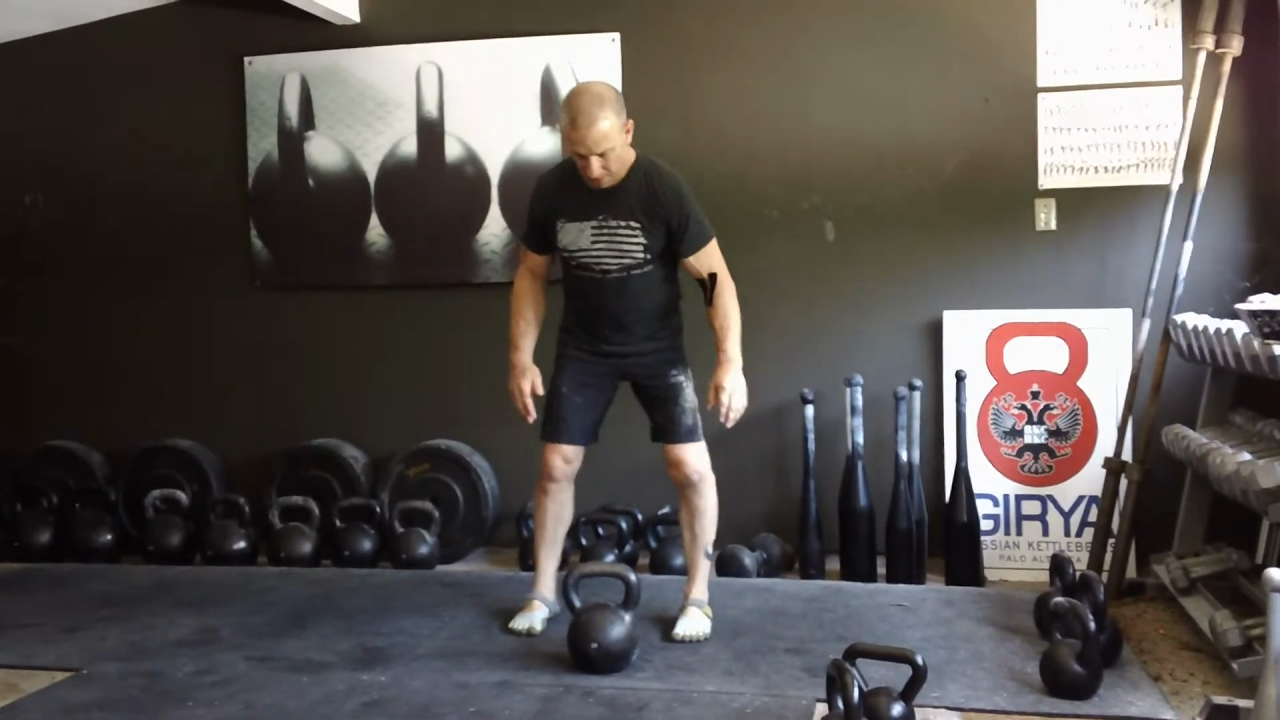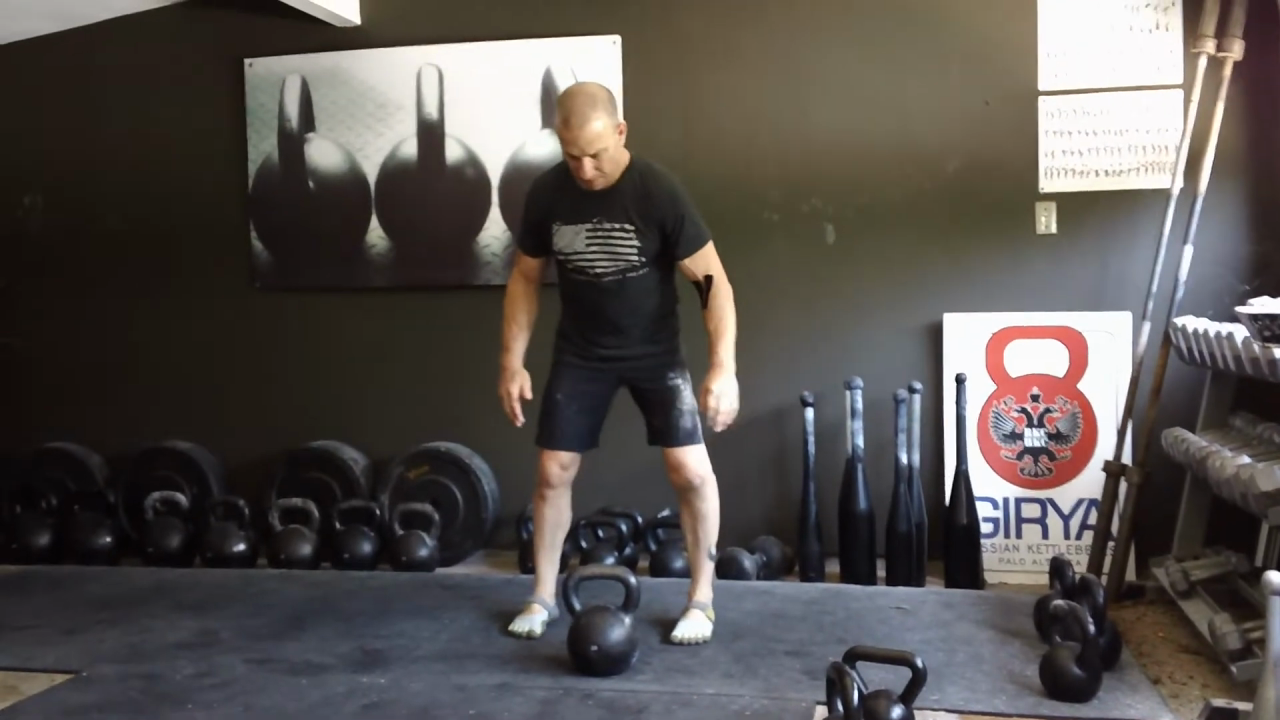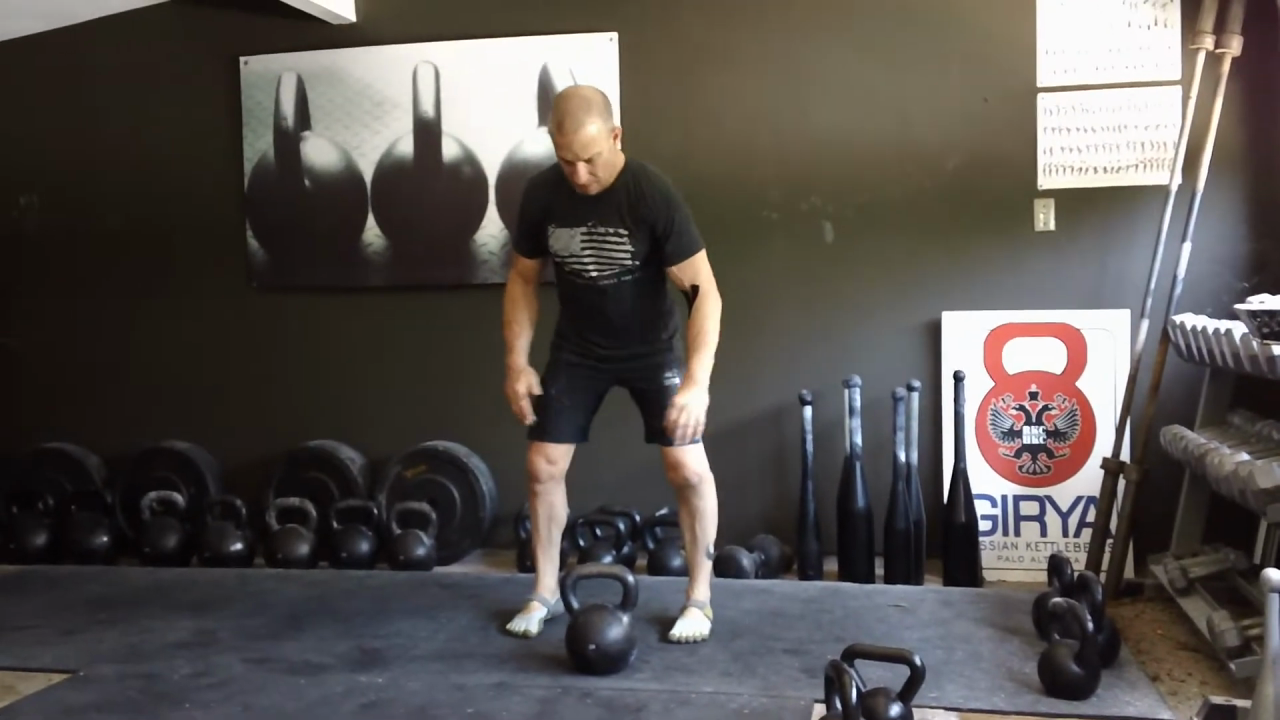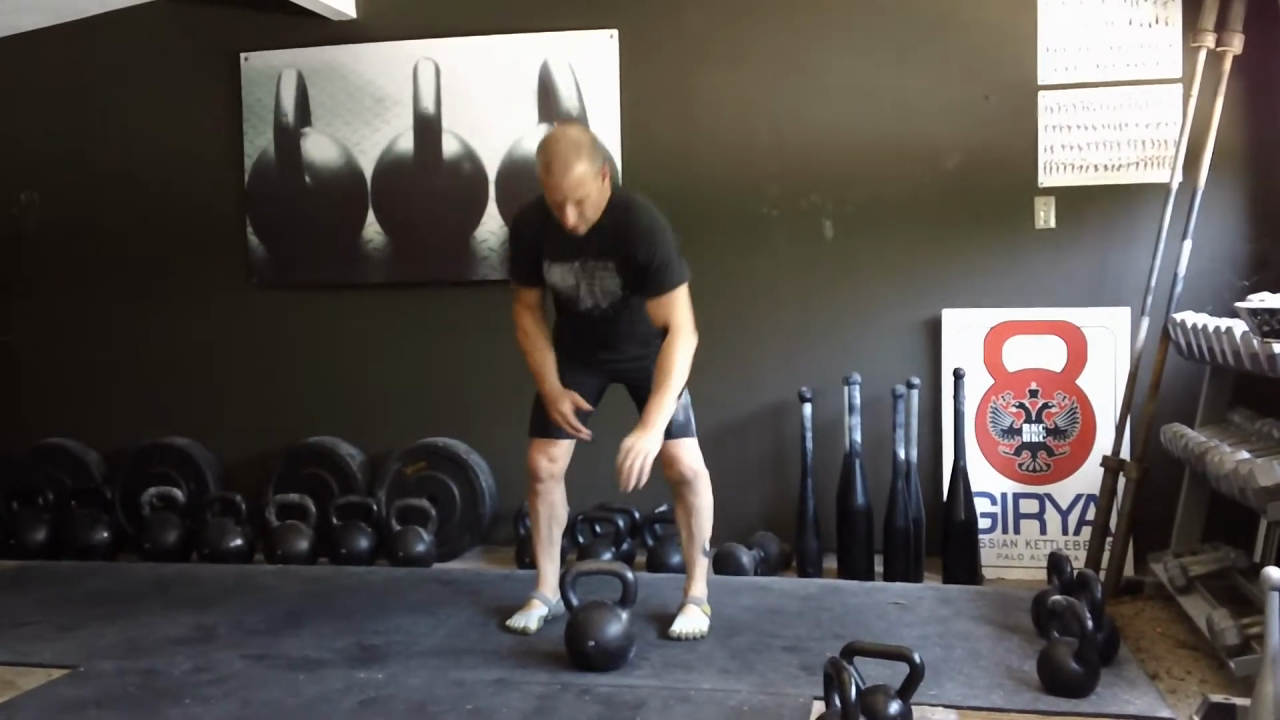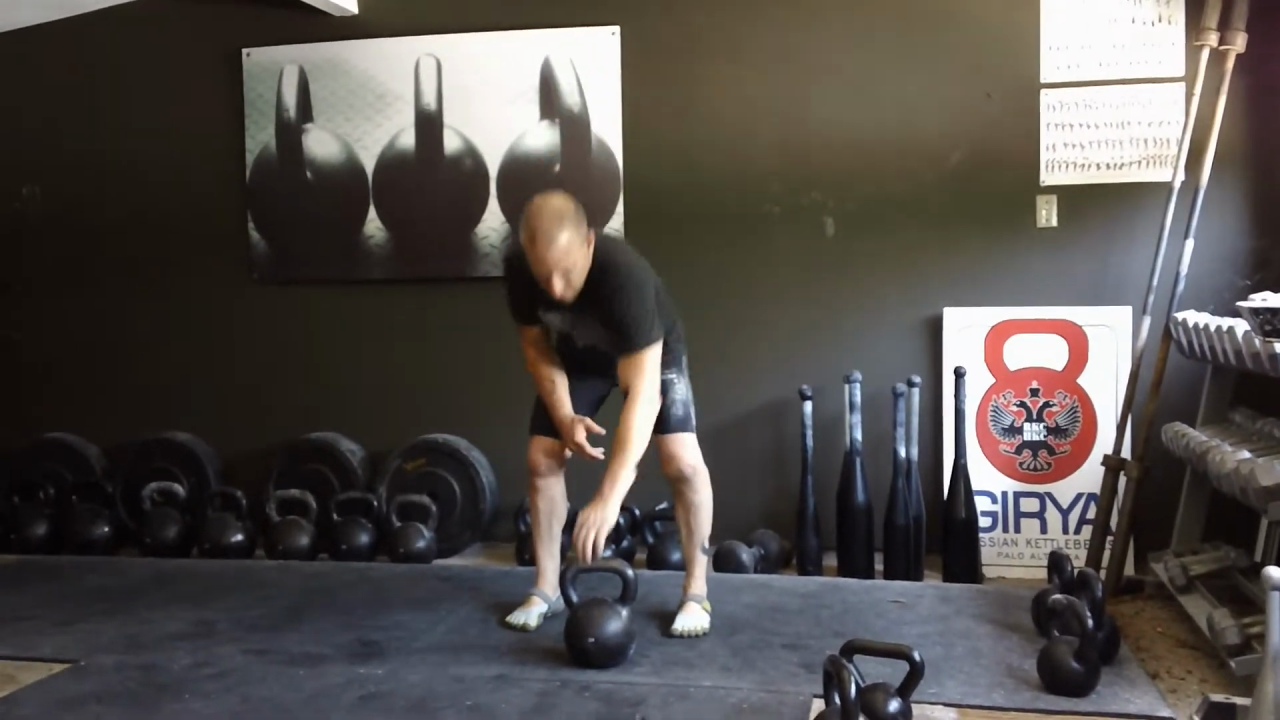
dt=0.2s
person 1, frame 1
left shoulder: (664, 190)
right shoulder: (551, 190)
left elbow: (715, 278)
right elbow: (531, 275)
left wrist: (730, 362)
right wrist: (521, 358)
left hip: (657, 348)
right hip: (582, 349)
left knee: (690, 467)
right knee: (555, 466)
left ankle: (697, 597)
right ankle: (543, 593)
person 1, frame 2
left shoulder: (659, 192)
right shoulder: (546, 193)
left elbow: (712, 281)
right elbow: (525, 278)
left wrist: (723, 366)
right wrist: (511, 361)
left hip: (655, 352)
right hip: (579, 354)
left knee: (691, 471)
right knee: (552, 474)
left ankle: (700, 600)
right ankle: (543, 596)
person 1, frame 3
left shoulder: (654, 195)
right shoulder: (541, 194)
left elbow: (703, 292)
right elbow: (523, 279)
left wrist: (697, 381)
right wrist: (516, 361)
left hip: (651, 348)
right hip: (577, 349)
left knee: (689, 469)
right knee: (543, 466)
left ankle: (699, 599)
right ankle: (545, 594)
person 1, frame 4
left shoulder: (641, 225)
right shoulder: (530, 225)
left elbow: (680, 329)
right elbow: (528, 310)
left wrist: (652, 427)
right wrist: (552, 388)
left hip: (645, 349)
right hip: (576, 352)
left knee: (683, 464)
right knee: (543, 464)
left ankle: (696, 596)
right ankle: (546, 592)
person 1, frame 5
left shoulder: (625, 278)
right shoulder: (518, 268)
left elbow: (642, 396)
right elbow: (535, 345)
left wrist: (608, 500)
right wrist: (564, 417)
left hip: (651, 356)
right hip: (576, 359)
left knee: (683, 463)
right knee: (541, 460)
left ankle: (696, 593)
right ankle: (546, 590)
